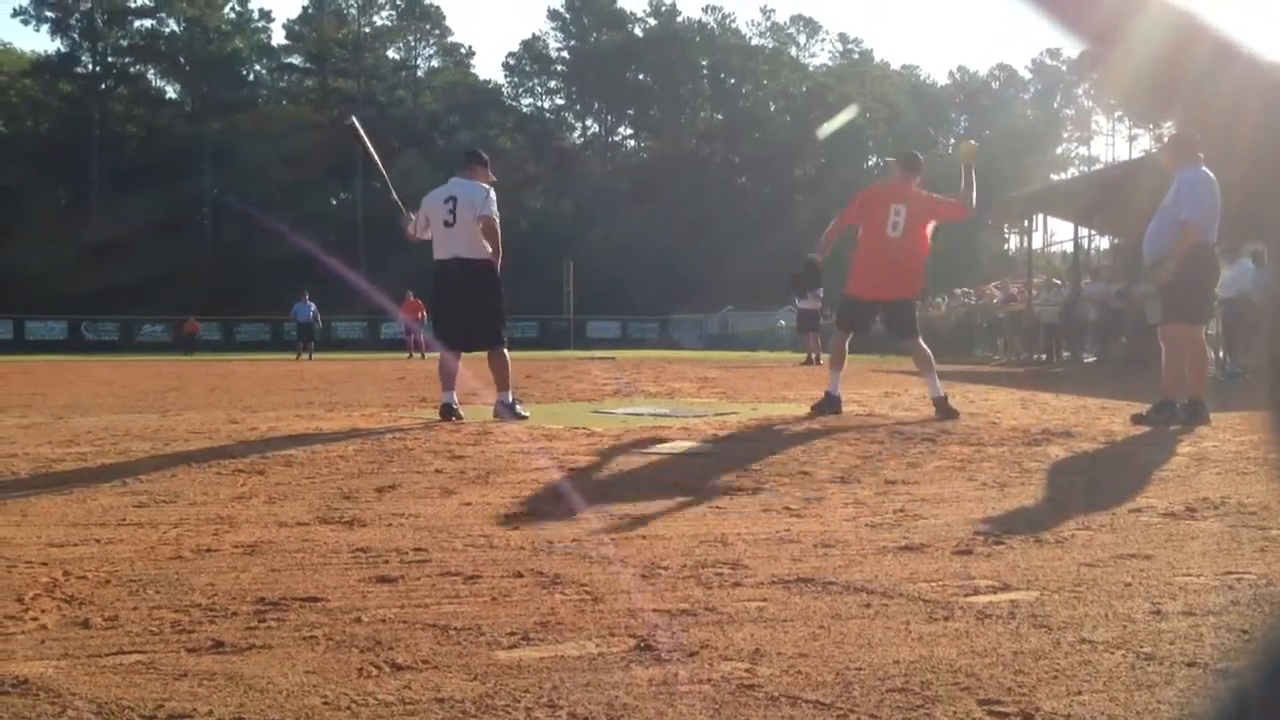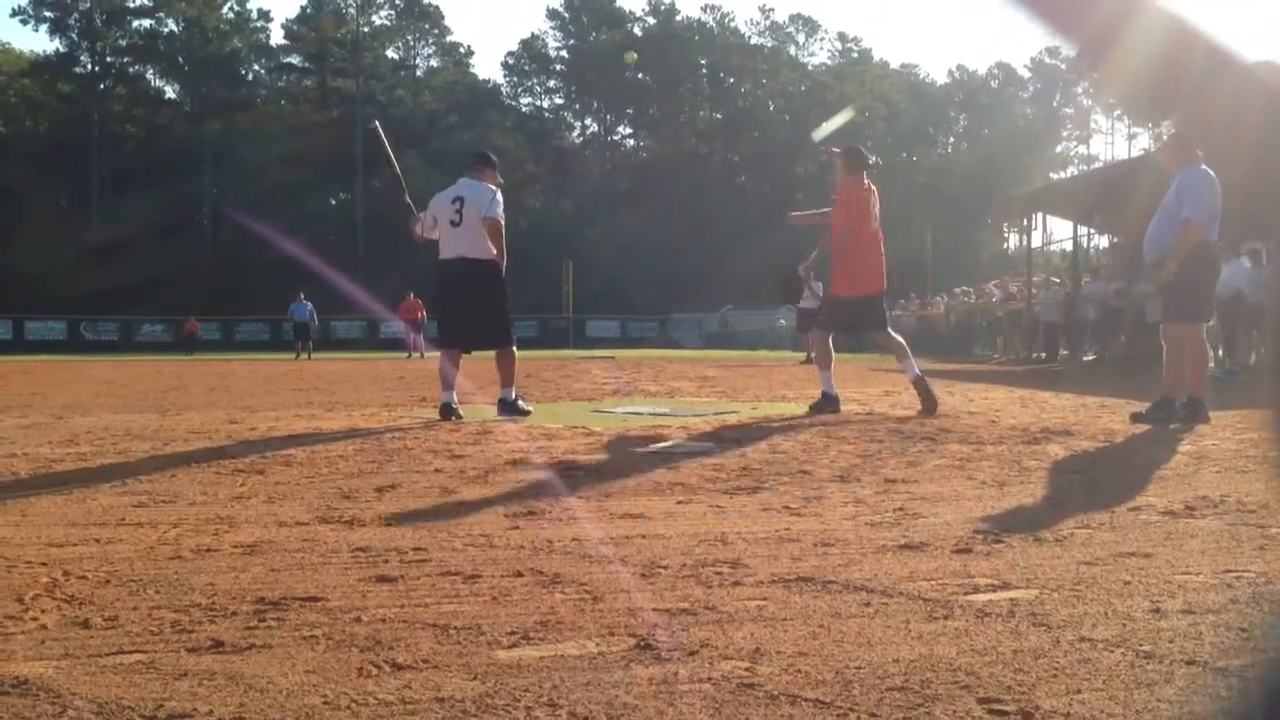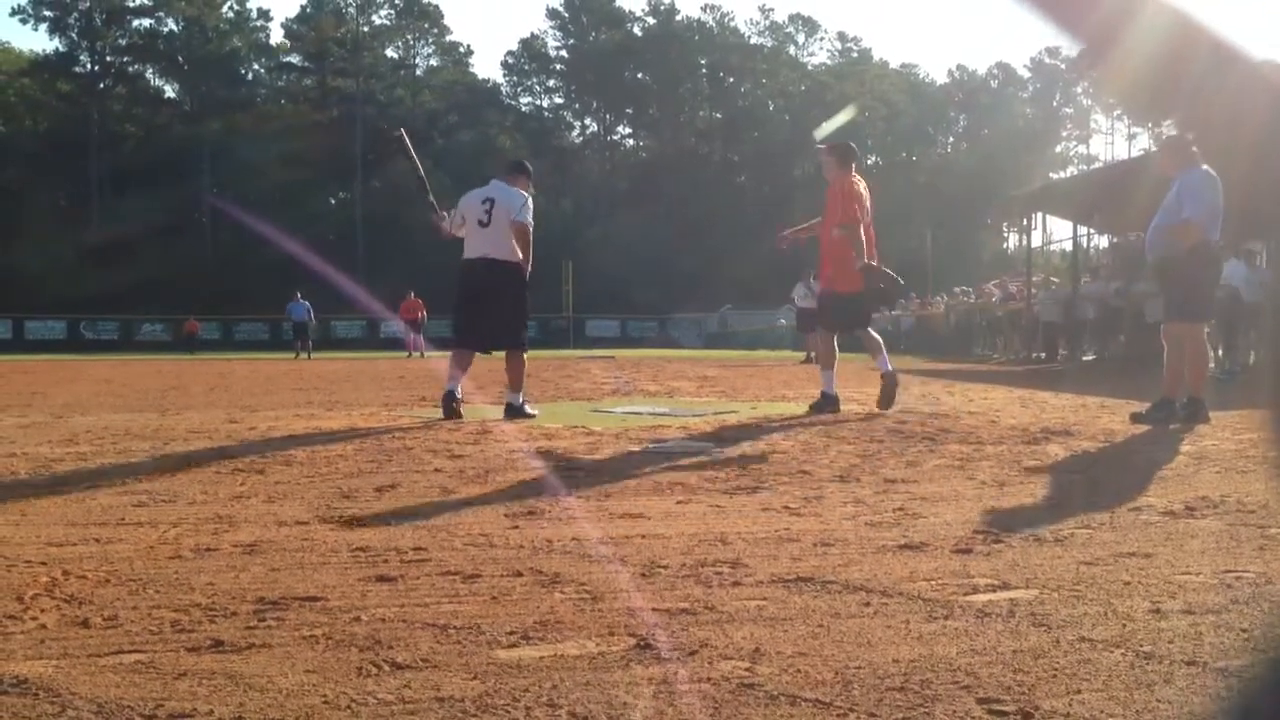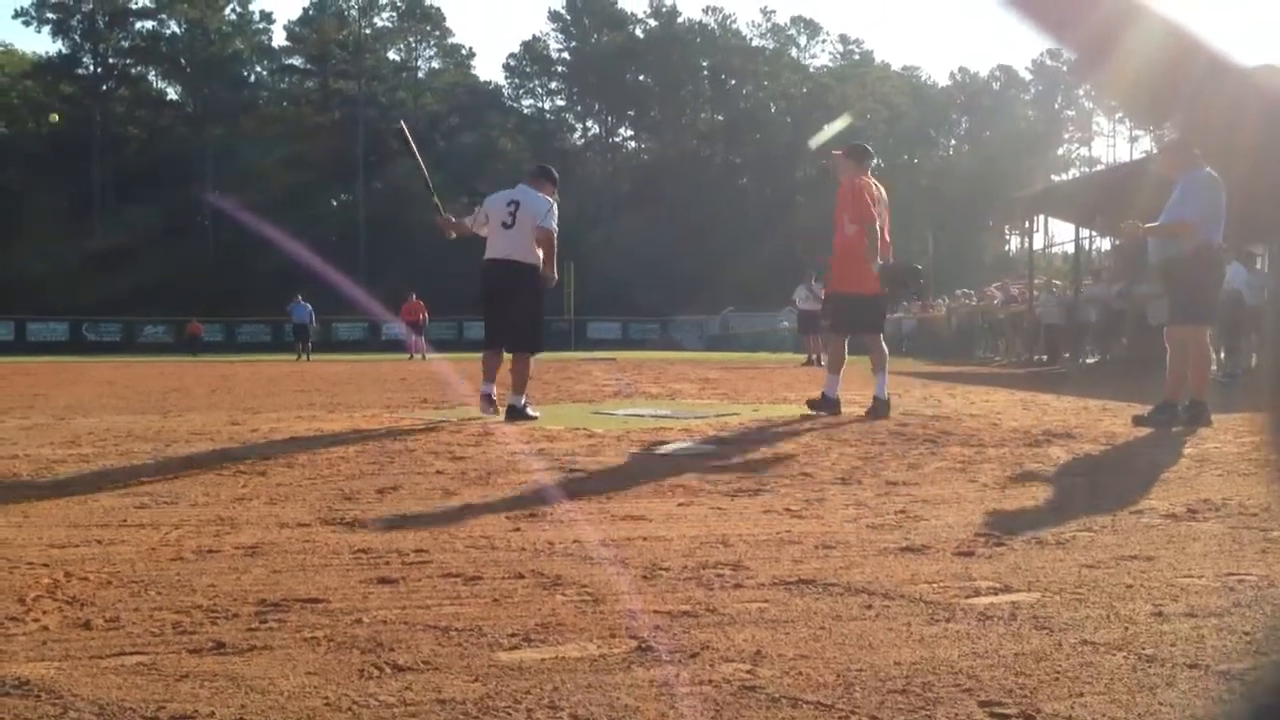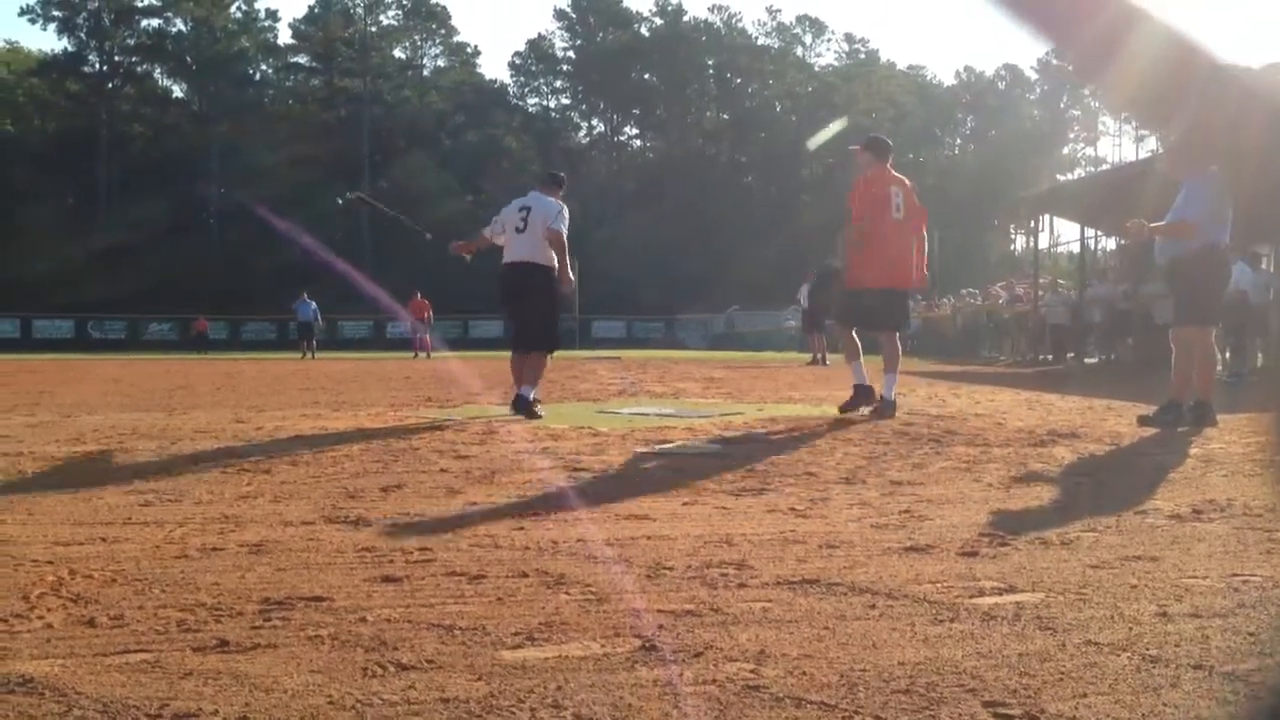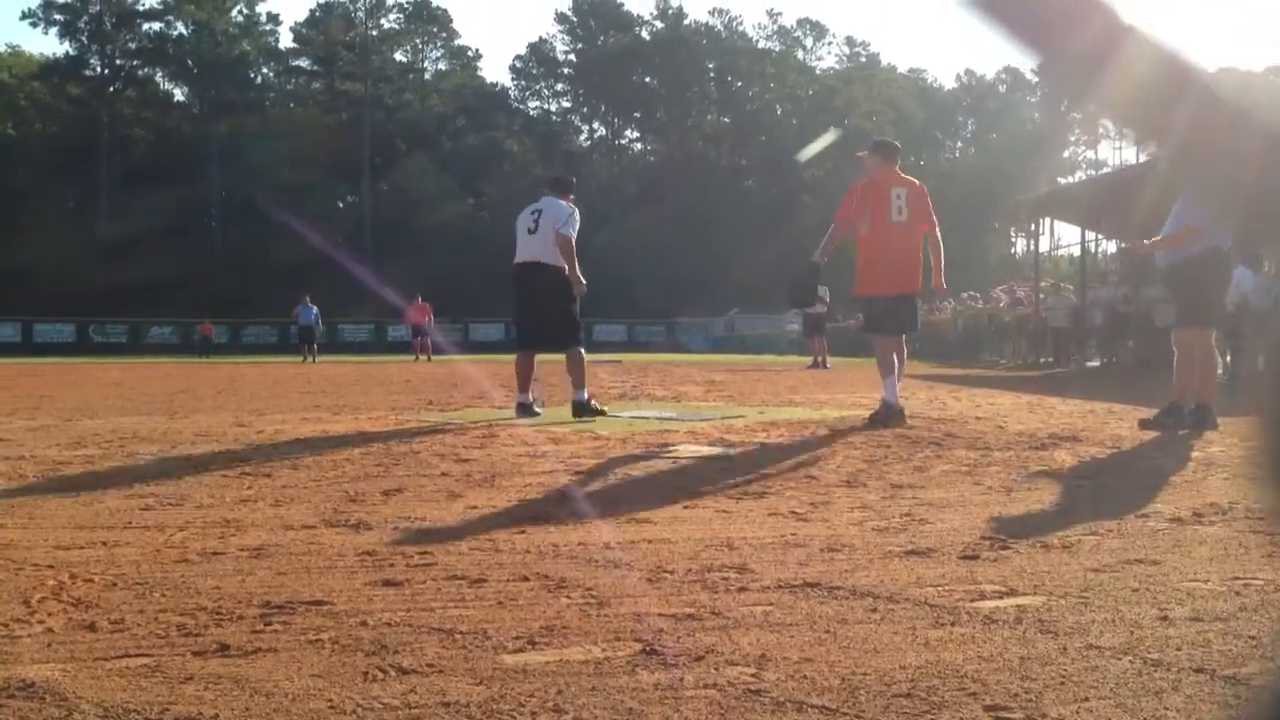
dt=0.3s
person 1, frame 1
left shoulder: (1194, 178)
right shoulder: (1186, 180)
left elbow: (1192, 227)
left wrist: (1170, 263)
right wrist: (1166, 265)
left hip: (1187, 265)
right hip: (1179, 267)
left knee: (1187, 335)
right knee: (1171, 336)
left ankle: (1194, 405)
right ankle: (1169, 404)
person 1, frame 2
left shoulder: (1195, 177)
right shoulder: (1185, 179)
left elbow: (1194, 225)
left wrist: (1173, 262)
right wrist: (1167, 265)
left hip: (1189, 265)
right hip: (1178, 267)
left knee: (1188, 332)
right knee: (1172, 334)
left ankle: (1194, 404)
right ankle: (1168, 402)
person 1, frame 3
left shoulder: (1197, 177)
right shoulder: (1186, 180)
left elbow: (1192, 226)
left wrist: (1150, 242)
right wrist: (1148, 241)
left hip: (1191, 263)
right hip: (1179, 265)
left knee: (1189, 332)
right knee: (1173, 334)
left ankle: (1194, 404)
right ankle: (1169, 402)
person 1, frame 4
left shoulder: (1200, 180)
right shoulder: (1189, 184)
left elbow: (1184, 227)
left wrist: (1143, 231)
right wrist: (1146, 232)
left hip: (1196, 265)
right hip: (1183, 267)
left knee: (1191, 335)
right knee: (1176, 337)
left ankle: (1196, 407)
right ankle: (1175, 405)
person 1, frame 5
left shoulder: (1207, 180)
right shoulder: (1196, 183)
left elbow: (1189, 227)
left wrist: (1149, 230)
right wrist: (1150, 231)
left hip: (1201, 266)
right hip: (1189, 267)
left knee: (1196, 335)
right knee: (1182, 337)
left ankle: (1201, 406)
right ankle: (1184, 405)
person 1, frame 6
right shoulder: (1192, 191)
left elbow: (1194, 232)
left wrist: (1154, 245)
right wrist: (1157, 245)
left hip: (1202, 267)
right hip: (1190, 269)
left knee: (1196, 339)
right knee: (1186, 341)
left ankle: (1199, 410)
right ankle: (1191, 409)
person 2, frame 1
left shoulder: (875, 193)
right shoulder: (928, 203)
left elbow: (840, 222)
right elbow: (966, 207)
left wrist: (820, 252)
right wrist: (968, 170)
left hip: (863, 283)
right hip: (902, 287)
left knee: (841, 334)
right knee: (912, 341)
left ankle: (832, 398)
right ankle: (940, 400)
person 2, frame 2
left shoulder: (849, 192)
right shoulder: (868, 189)
left elbow: (836, 234)
left wrist: (810, 262)
right wrist: (807, 216)
left hip: (848, 279)
right hip: (873, 278)
left knee: (822, 333)
right knee: (883, 333)
left ankle: (829, 396)
right ankle: (918, 380)
person 2, frame 3
left shoulder: (842, 186)
right shoulder: (857, 184)
left elbow: (851, 228)
left wrist: (861, 260)
right wrist: (795, 233)
left hip: (842, 275)
right hip: (858, 275)
left knee: (826, 333)
right knee: (862, 328)
left ankle: (829, 396)
right ankle: (887, 373)
person 2, frame 4
left shoulder: (853, 187)
right shoulder: (876, 188)
left elbow: (870, 226)
left wrist: (874, 262)
right wrist: (835, 254)
left hip: (852, 279)
right hip: (875, 279)
left knee: (835, 334)
right knee: (873, 336)
left ankle: (830, 397)
right ankle: (881, 398)
person 2, frame 5
left shoulder: (866, 181)
right shoulder: (905, 185)
left elbow: (858, 225)
right elbow: (919, 229)
left wrist: (840, 260)
right wrist: (920, 267)
left hip: (867, 274)
right hip: (901, 275)
left knee: (846, 326)
right knee: (889, 334)
left ankle: (862, 387)
right ankle: (888, 398)
person 2, frame 6
left shoulder: (866, 186)
right shoulder: (916, 188)
left elbow: (842, 226)
right elbow: (933, 234)
left wrist: (821, 255)
right wrist: (938, 274)
left hip: (876, 278)
right hip: (908, 278)
left knee: (881, 339)
right knee: (898, 339)
left ankle: (893, 405)
right ankle: (890, 400)
person 3, frame 1
left shoulder: (432, 198)
right shoulder: (482, 192)
left elbow: (414, 234)
right elbow: (489, 222)
left wrist: (409, 222)
right wrist: (497, 254)
left hip: (445, 272)
right hip: (479, 270)
left knee: (449, 343)
right knee: (496, 340)
left ankle: (448, 402)
right ankle: (505, 401)
person 3, frame 2
left shoulder: (440, 198)
right shoulder: (488, 193)
left elbow: (421, 234)
right elbow: (493, 224)
left wrist: (418, 221)
right wrist: (502, 257)
left hip: (449, 272)
right hip: (483, 271)
left knee: (451, 342)
right knee: (503, 339)
left ankle: (448, 401)
right ankle: (508, 398)
person 3, frame 3
left shoulder: (469, 197)
right shoulder: (519, 198)
left elbow: (449, 230)
right elbow: (521, 229)
left wrist: (442, 220)
right wrist: (526, 262)
left hip: (472, 272)
right hip: (506, 272)
left knee: (465, 340)
right knee: (515, 343)
left ankle: (452, 391)
right ankle: (515, 402)
person 3, frame 4
left shoulder: (495, 199)
right shoulder: (544, 203)
left elbow: (469, 226)
right elbow: (546, 235)
left wrist: (449, 224)
right wrist: (551, 271)
left hip: (493, 271)
right hip: (524, 274)
left knee: (494, 340)
right knee: (523, 344)
left ankle: (488, 392)
right ankle: (517, 404)
person 3, frame 5
left shoulder: (512, 208)
right shoulder: (556, 207)
left elbow: (487, 237)
right elbow: (556, 237)
left wrist: (463, 247)
right wrist: (566, 272)
left hip: (511, 274)
right hip: (540, 276)
left knee: (520, 342)
right knee: (541, 344)
left ankle: (522, 396)
right ankle: (525, 397)
person 3, frame 6
left shoulder: (526, 213)
right shoulder: (568, 210)
right elbow: (563, 239)
right wrist: (575, 275)
left hip: (522, 273)
right hip: (551, 276)
left knee: (526, 343)
right knee: (571, 341)
left ankle: (524, 401)
right ankle: (581, 399)
